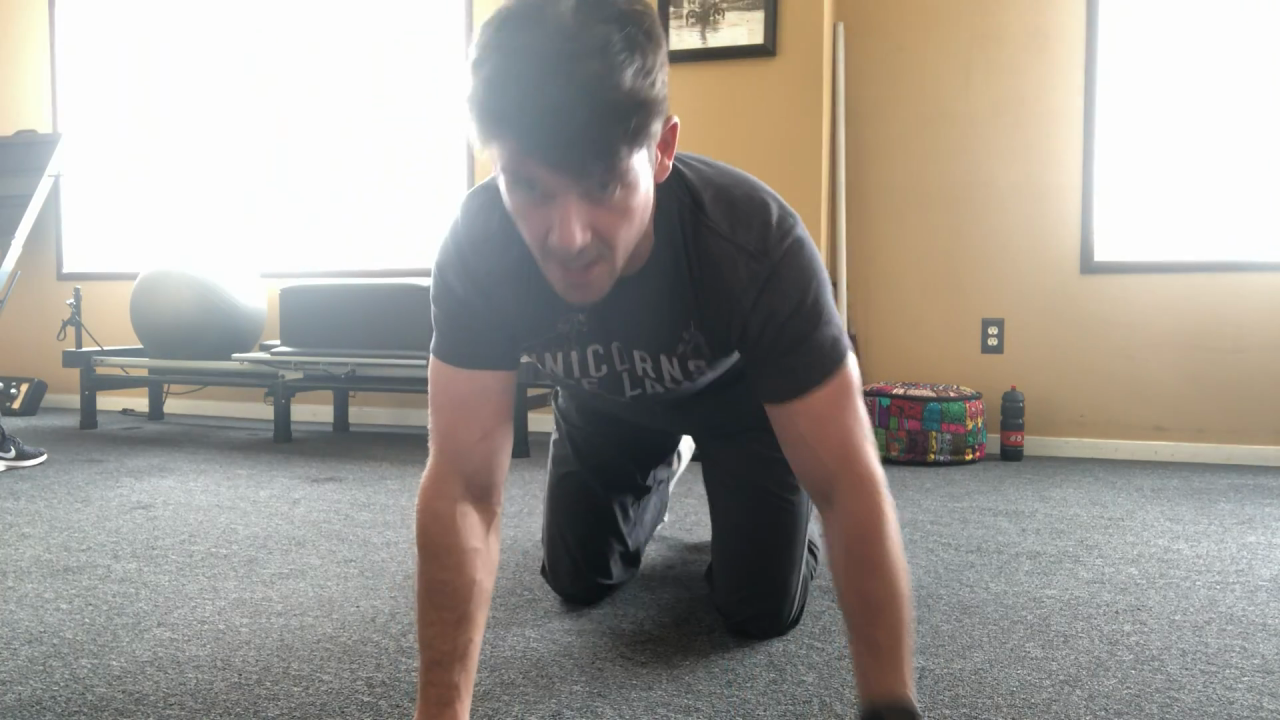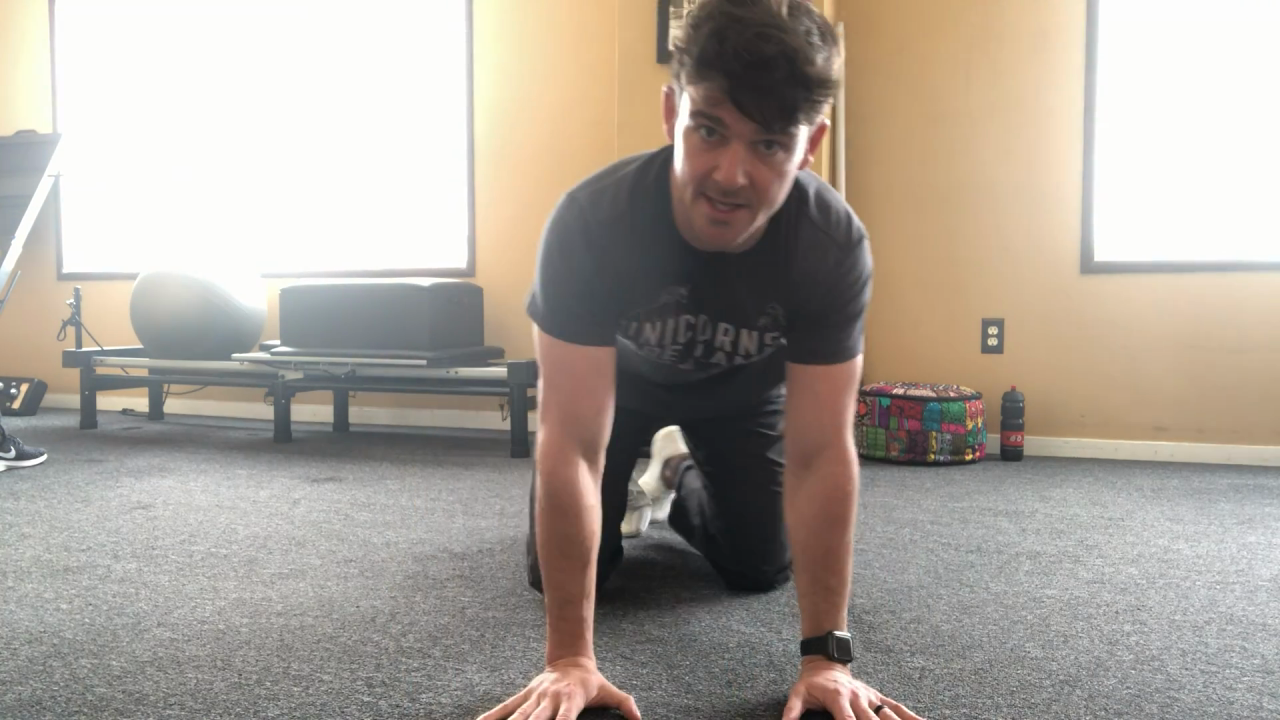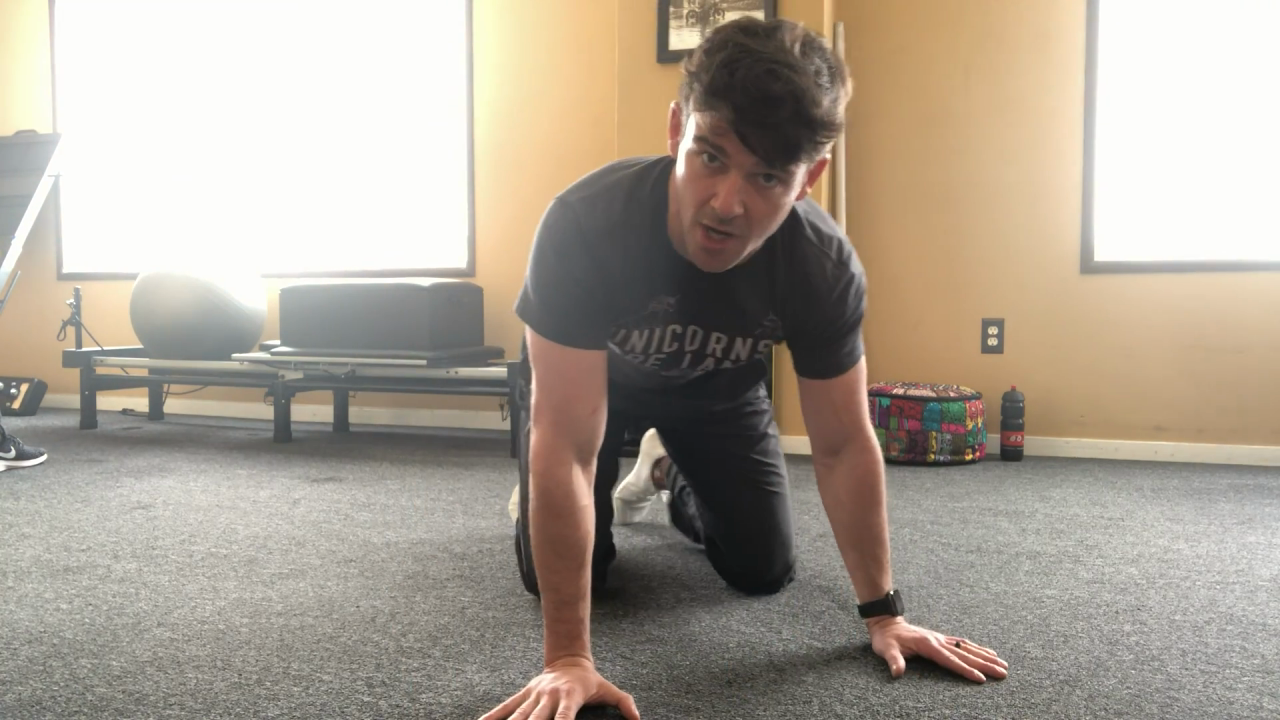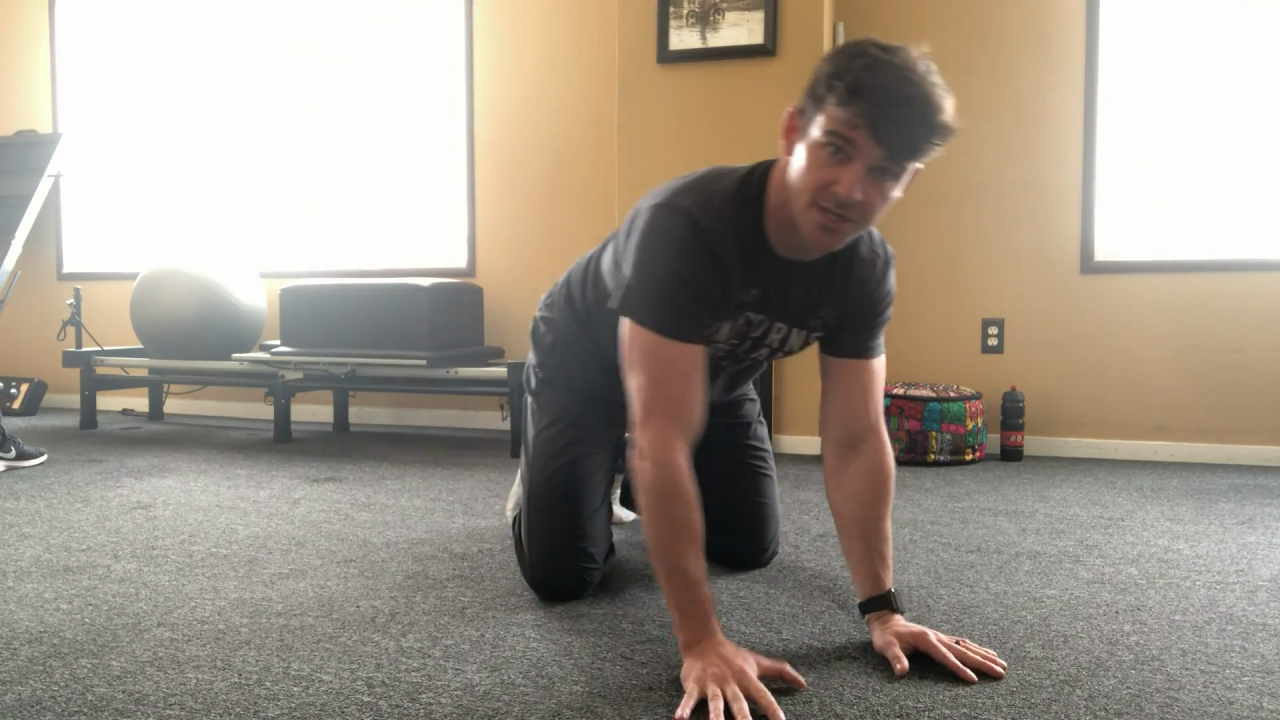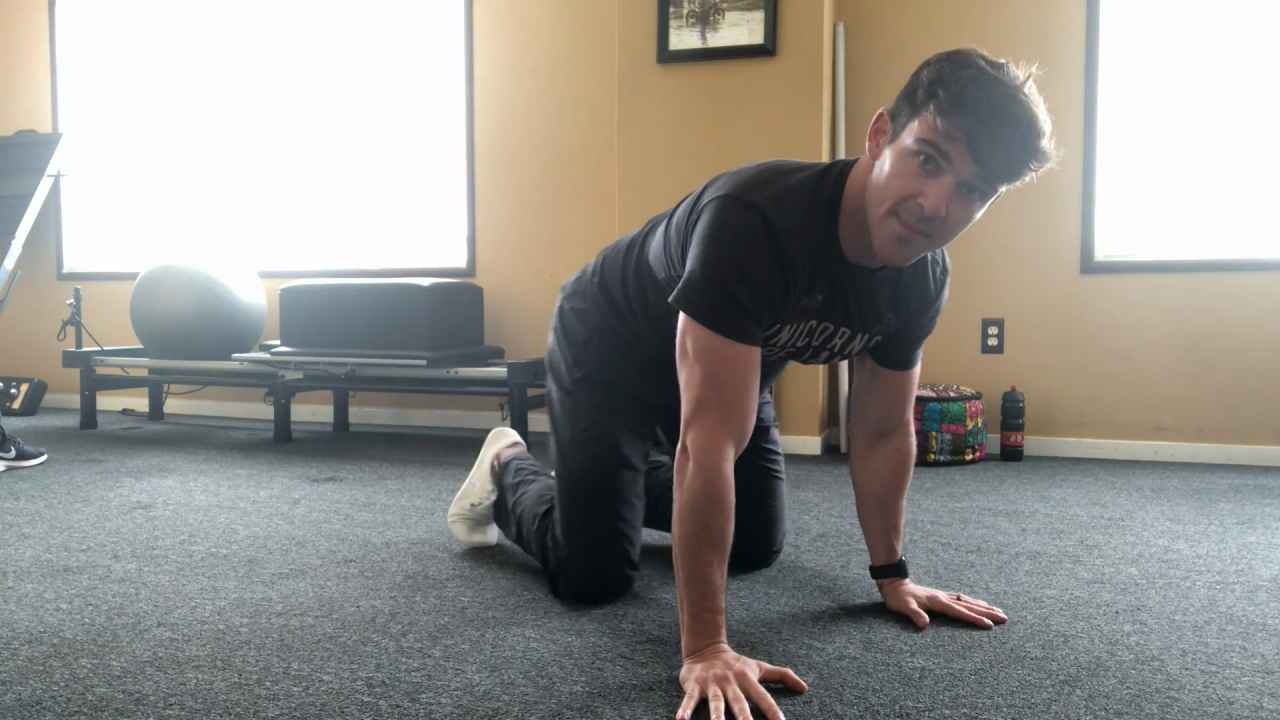
dt=0.7s
person 1, frame 1
left shoulder: (759, 245)
right shoulder: (476, 250)
left elbow: (849, 487)
right elbow: (462, 487)
left hip: (742, 392)
right hip: (606, 402)
left knee: (761, 612)
right knee: (579, 581)
left ankle: (741, 508)
right ankle: (658, 475)
person 1, frame 2
left shoulder: (834, 244)
right shoulder: (593, 220)
left elbow: (820, 453)
right elbow: (571, 446)
left wrist: (825, 654)
right wrist: (568, 661)
left hip: (740, 385)
right hip: (615, 376)
left knee: (760, 569)
right knee: (560, 573)
left ankle: (679, 476)
right ankle: (632, 485)
person 1, frame 3
left shoulder: (823, 263)
right shoulder: (583, 226)
left elbow: (843, 447)
right elbow: (567, 447)
left wrist: (882, 611)
right wrist: (567, 658)
left hip: (717, 385)
right hip: (590, 374)
left knee: (764, 572)
right knee: (568, 573)
left ankle: (674, 478)
person 1, frame 4
left shoulder: (866, 269)
right shoulder: (687, 225)
left elbow: (857, 443)
right elbow: (663, 441)
left wrist: (882, 609)
right wrist: (701, 642)
left hip: (713, 376)
right hip: (584, 359)
left knee: (752, 547)
right knee: (562, 573)
left ankle: (629, 481)
right ankle: (539, 472)
person 1, frame 5
left shoulder: (921, 276)
right shoulder: (756, 221)
left elbow: (883, 432)
right elbow: (711, 442)
left wrist: (891, 573)
right wrist: (705, 649)
left hip: (727, 363)
right hip: (609, 345)
left knee: (757, 548)
right knee: (594, 575)
left ankle: (638, 476)
right ankle: (506, 468)
